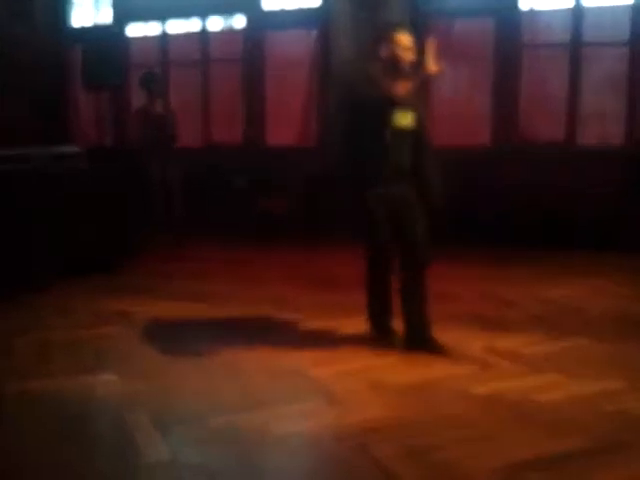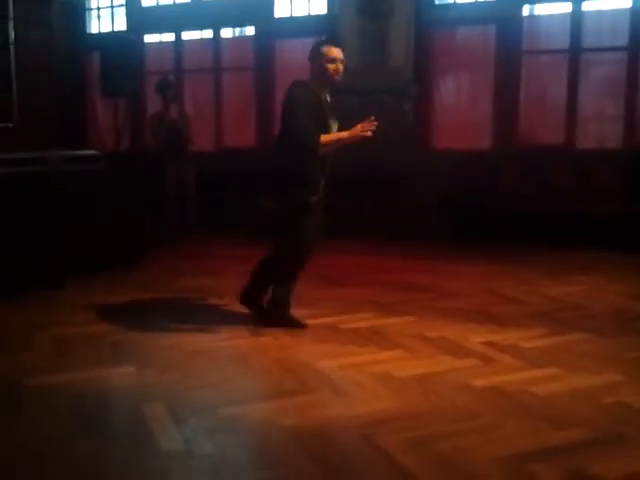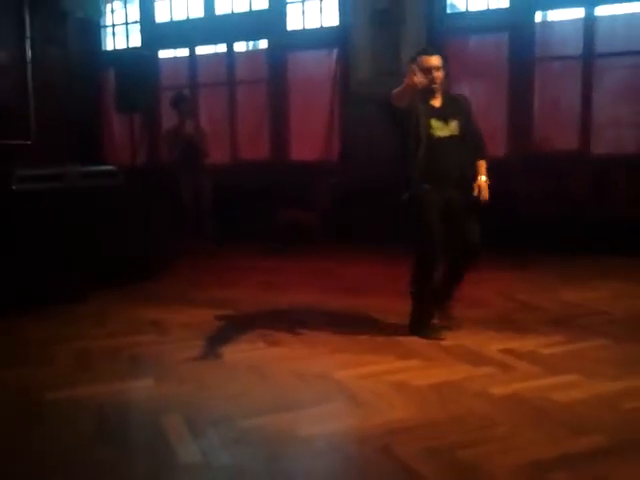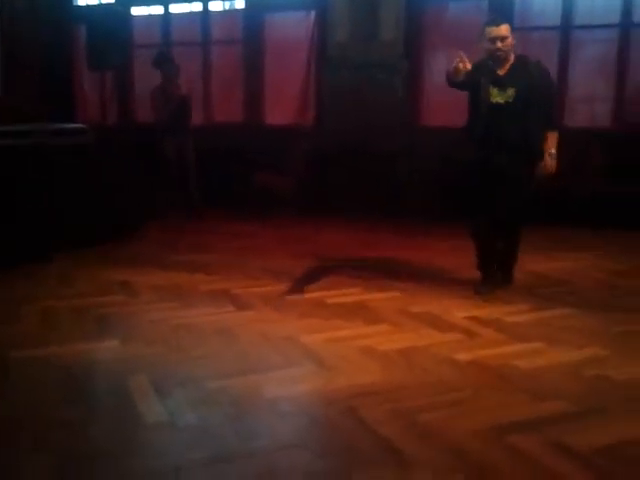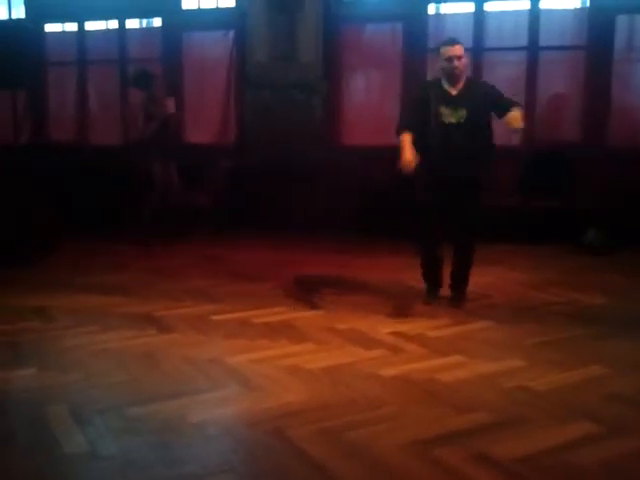
dt=1s
person 1, frame 1
left shoulder: (411, 94)
right shoulder: (367, 88)
right elbow: (387, 101)
left wrist: (428, 193)
right wrist: (421, 77)
left hip: (405, 187)
right hip: (375, 188)
left knee: (416, 256)
right knee: (382, 256)
left ankle: (417, 331)
right ankle: (381, 323)
person 1, frame 2
left shoulder: (324, 98)
right shoulder: (302, 95)
right elbow: (306, 143)
right wrist: (348, 135)
left hip: (311, 185)
right hip: (298, 185)
left knee: (297, 247)
right knee: (291, 247)
left ankle: (277, 308)
right ankle: (255, 295)
person 1, frame 3
left shoulder: (459, 104)
right shoulder: (413, 103)
left elbow: (475, 143)
right elbow: (396, 102)
left wrist: (481, 176)
right wrist: (409, 86)
left hip: (457, 190)
right hip: (426, 190)
left knee: (469, 247)
right knee: (429, 253)
left ankle: (441, 300)
right ankle: (422, 319)
person 1, frame 4
left shoulder: (534, 71)
right shoulder: (479, 71)
left elbow: (549, 116)
right elbow: (455, 80)
left wrist: (549, 152)
right wrist: (457, 70)
left hip: (520, 158)
right hip: (485, 157)
left knee: (511, 216)
right knee: (483, 217)
left ankle: (505, 270)
right ankle: (488, 273)
person 1, frame 5
left shoulder: (481, 90)
right shoulder: (424, 91)
left elbow: (501, 103)
right elbow: (405, 123)
left wrist: (515, 111)
right wrist: (407, 149)
left hip: (469, 176)
right hip: (435, 176)
left knee: (464, 234)
right knee: (432, 233)
left ankle: (459, 288)
right ankle: (432, 285)
person 2, frame 1
left shoulder: (166, 110)
right shoulder: (140, 113)
left elbow: (172, 136)
right elbow: (140, 140)
left wrist: (163, 116)
right wrist: (155, 117)
left hip: (167, 158)
right hip: (152, 159)
left knee: (174, 195)
right knee: (157, 196)
left ankle: (174, 227)
right ankle: (160, 228)
person 2, frame 2
left shoulder: (182, 115)
right shoulder: (156, 118)
left elbow: (188, 140)
right elbow: (157, 144)
left wrist: (178, 122)
right wrist: (167, 123)
left hip: (183, 159)
right hip: (167, 161)
left knee: (188, 197)
right knee: (172, 197)
right ankle: (172, 231)
person 2, frame 3
left shoulder: (198, 129)
right shoulder: (171, 133)
left elbow: (205, 154)
right elbow: (171, 159)
left wrist: (195, 137)
right wrist: (183, 138)
left hip: (200, 173)
right hip: (183, 175)
left knee: (205, 210)
right knee: (189, 211)
person 2, frame 4
left shoulder: (180, 89)
right shoulder: (158, 91)
left elbow: (187, 113)
right elbow: (160, 118)
left wrist: (184, 98)
right wrist: (175, 100)
left hip: (183, 134)
right hip: (168, 136)
left knee: (190, 169)
right knee: (173, 172)
left ankle: (193, 205)
right ankle: (175, 206)
person 2, frame 5
left shoulder: (162, 105)
right shoulder: (142, 108)
left elbow: (171, 132)
right elbow: (143, 135)
left wrist: (170, 117)
right wrist: (159, 118)
left hip: (164, 152)
right hip: (151, 154)
left knee: (173, 187)
right knee: (157, 190)
